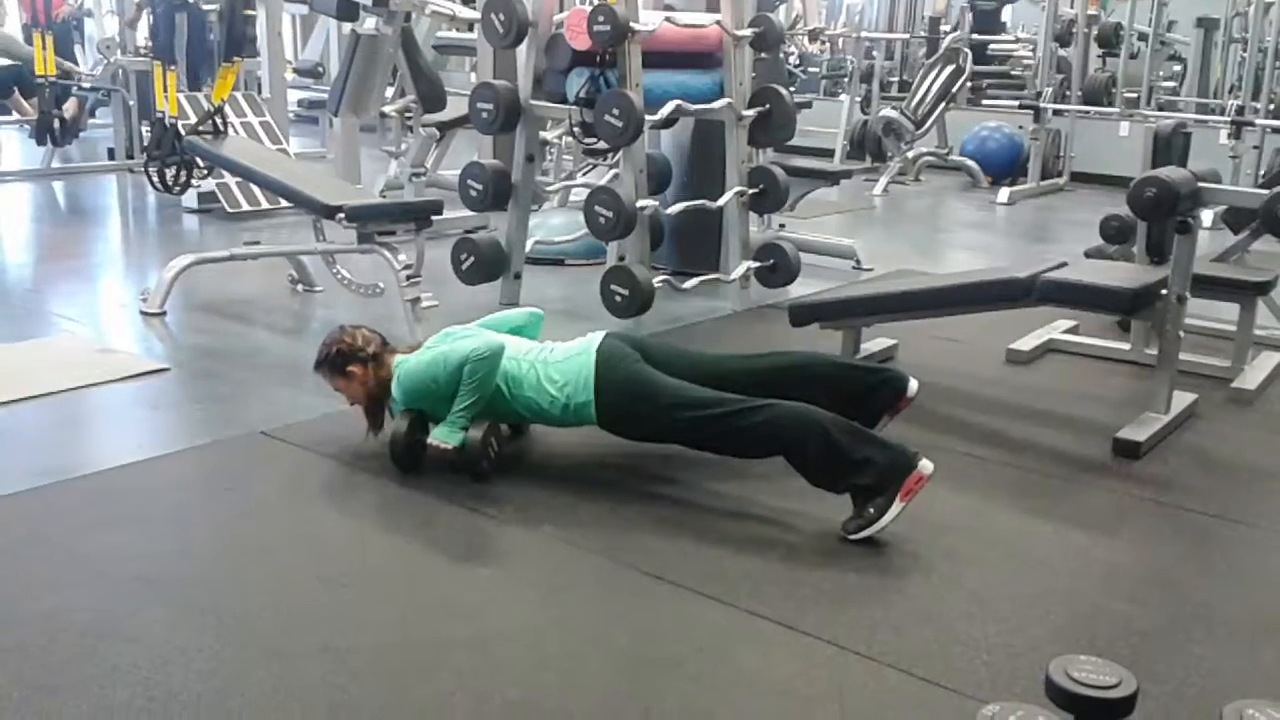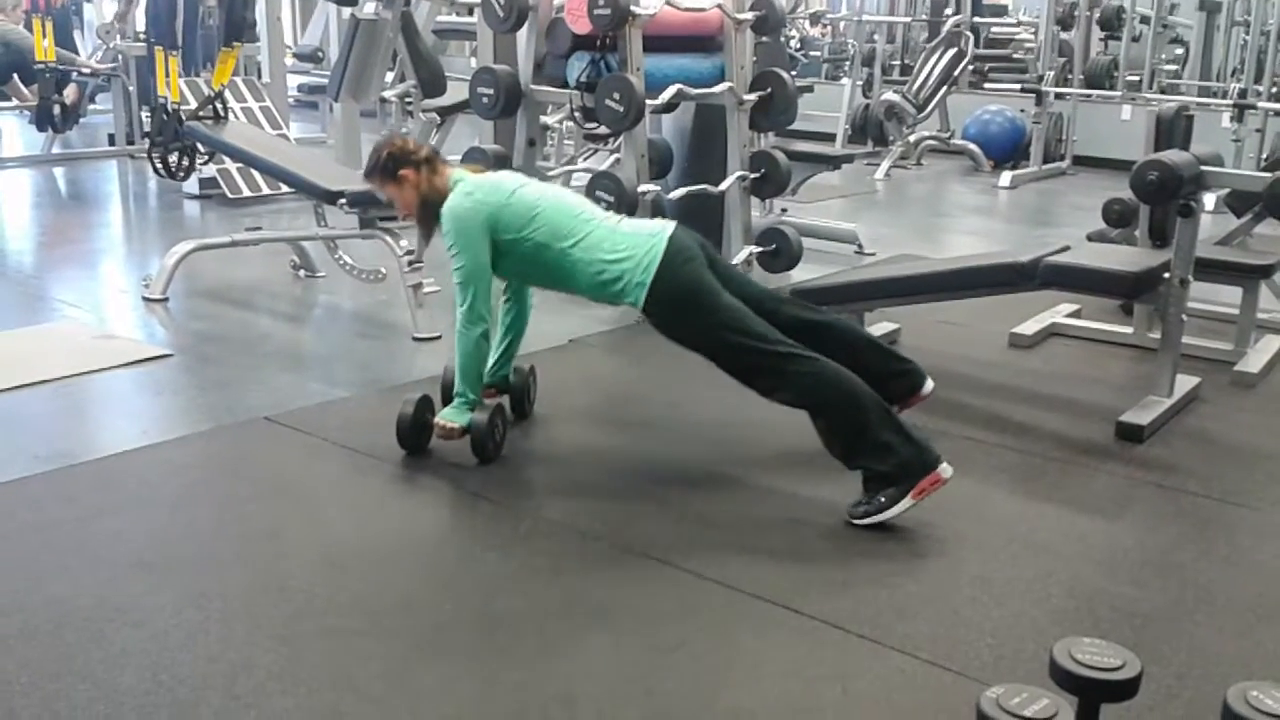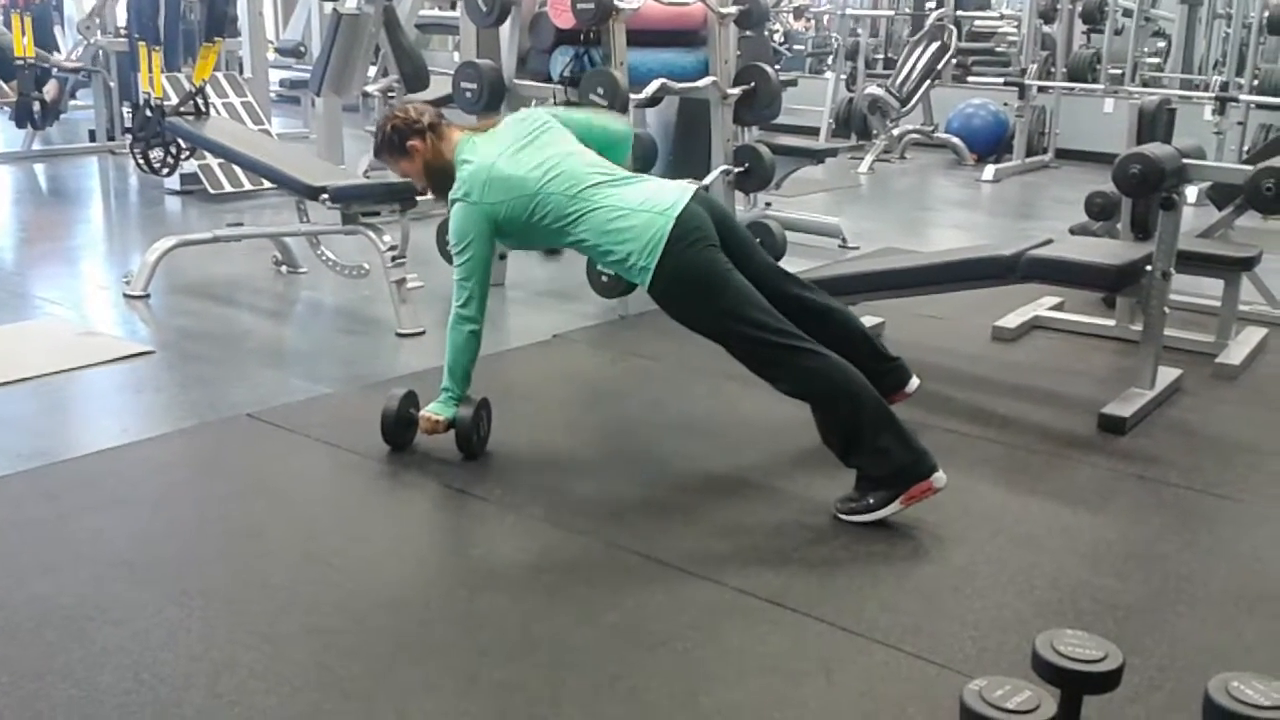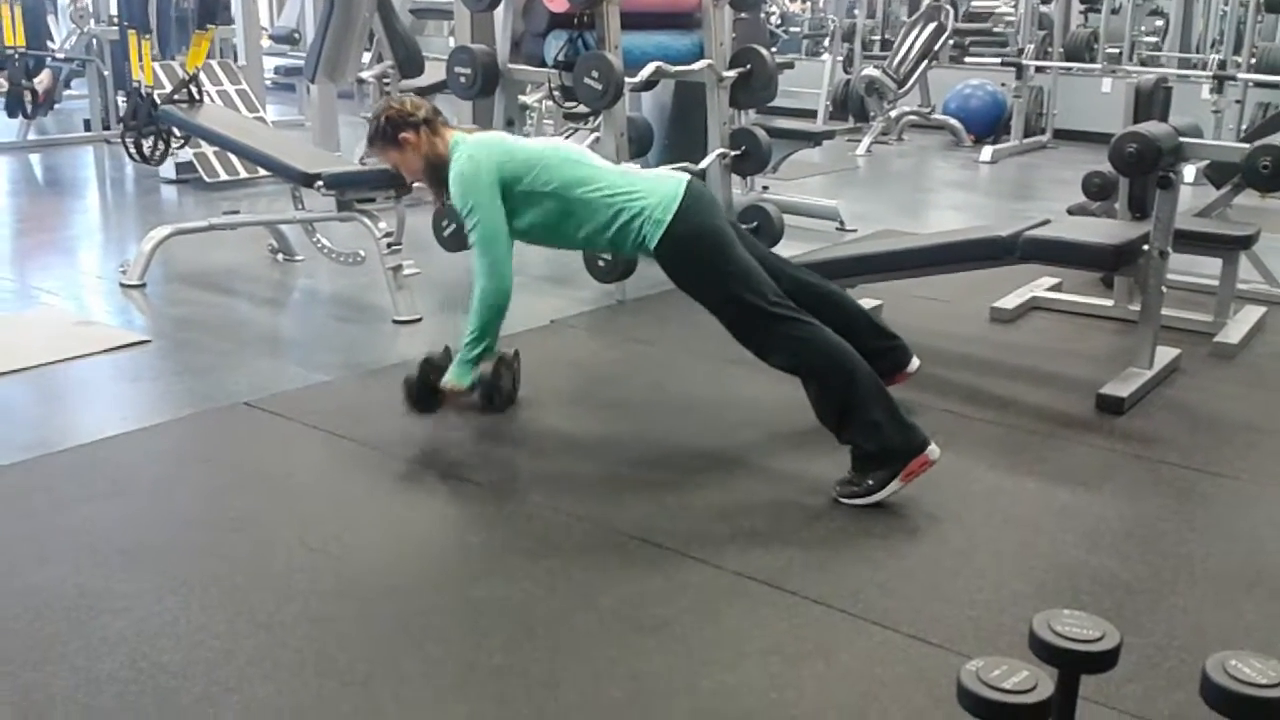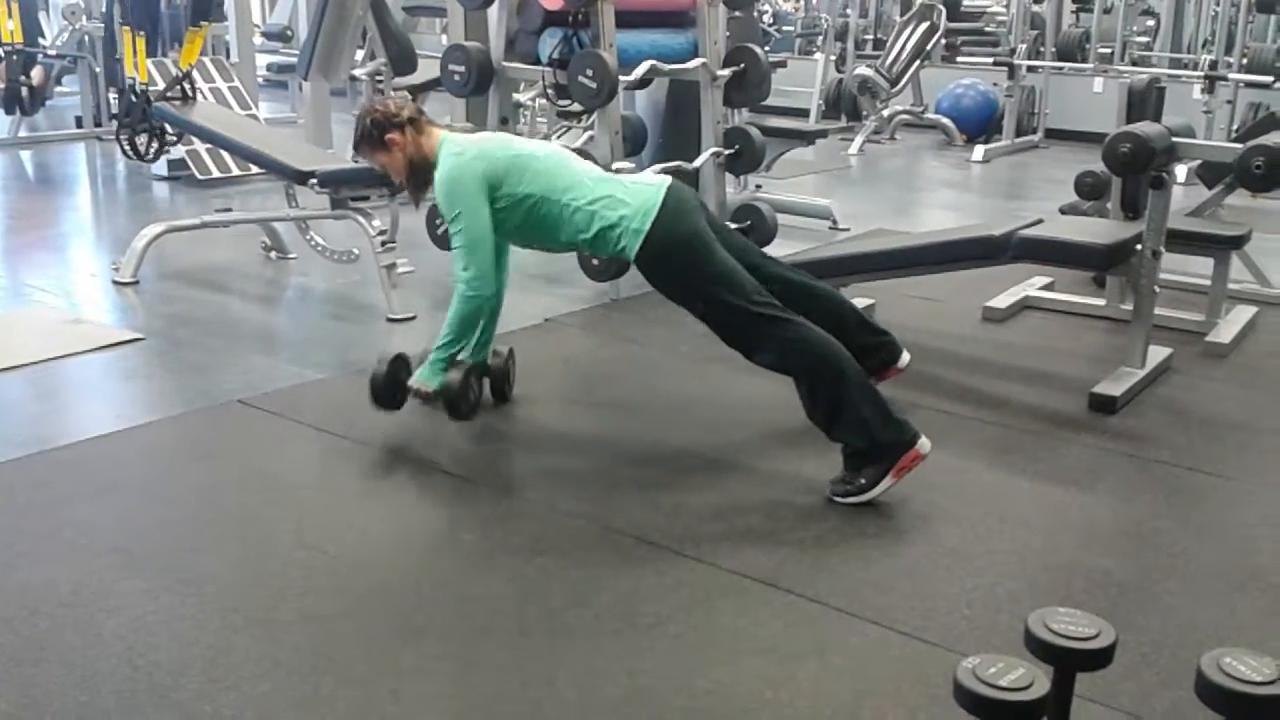
dt=1s
person 1, frame 1
left shoulder: (408, 381)
right shoulder: (435, 344)
left elbow: (487, 350)
right elbow: (530, 315)
left wrist: (455, 423)
left hip: (601, 388)
right hip: (605, 349)
left knee: (737, 418)
right knee: (744, 374)
left ankle: (886, 469)
right ankle: (882, 387)
person 1, frame 2
left shoulder: (462, 212)
right shoulder: (488, 188)
left elbow: (474, 316)
right elbow: (516, 289)
left wrist: (464, 405)
right wrist: (499, 373)
left hip: (656, 279)
right hip: (670, 242)
left knee: (782, 363)
right knee: (785, 317)
left ankle: (906, 469)
right ankle: (901, 382)
person 1, frame 3
left shoulder: (470, 198)
right shoulder: (520, 123)
left elbow: (468, 307)
right elbow: (619, 131)
left wrist: (450, 400)
left hip: (665, 252)
right hip: (689, 204)
left knee: (784, 351)
right knee: (789, 297)
left ankle: (902, 471)
right ankle: (888, 378)
person 1, frame 4
left shoulder: (470, 168)
right shoulder: (481, 155)
left elbow: (496, 276)
right elbow: (494, 268)
left wrist: (464, 365)
right wrist: (480, 353)
left hip: (670, 221)
right hip: (678, 203)
left knee: (781, 328)
right knee: (782, 285)
left ankle: (894, 450)
right ankle: (888, 358)
person 1, frame 5
left shoulder: (454, 175)
right shoulder: (475, 150)
left elbow: (477, 281)
right elbow: (493, 264)
left wrist: (434, 368)
right wrist: (477, 354)
left hip: (651, 231)
right hip: (662, 199)
left knee: (768, 326)
right knee: (775, 283)
left ankle: (885, 445)
right ankle: (879, 354)
